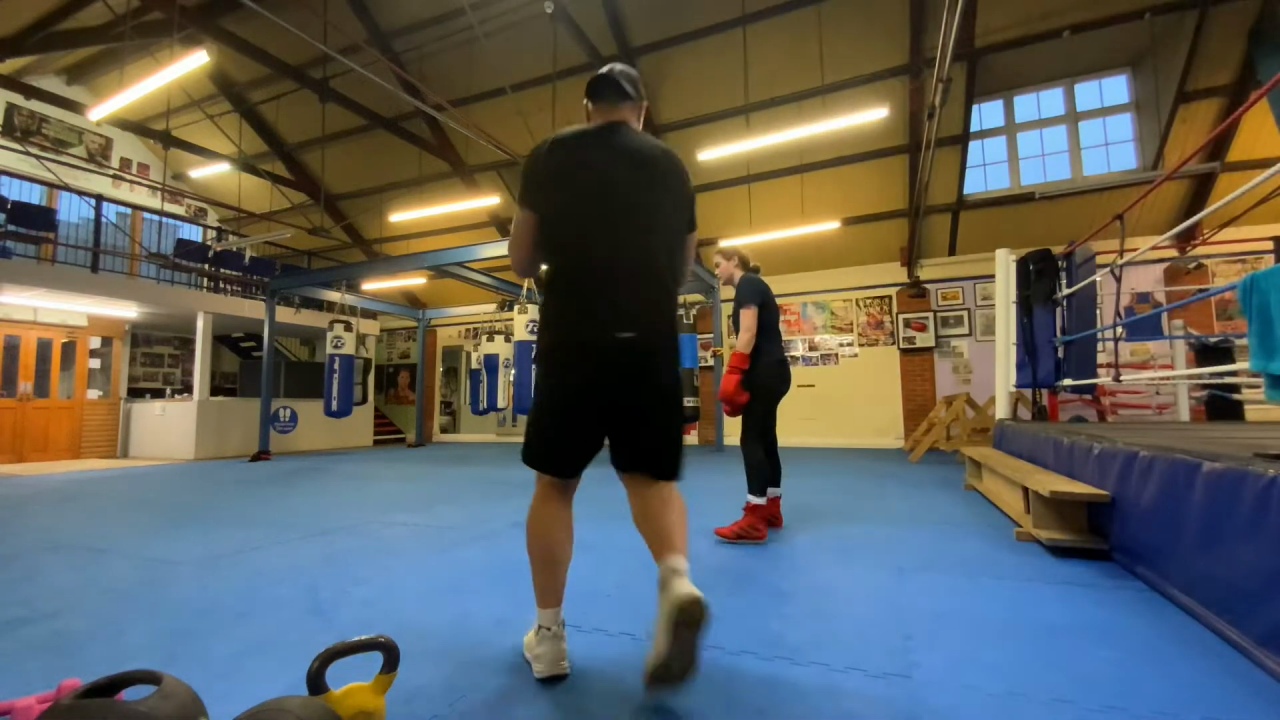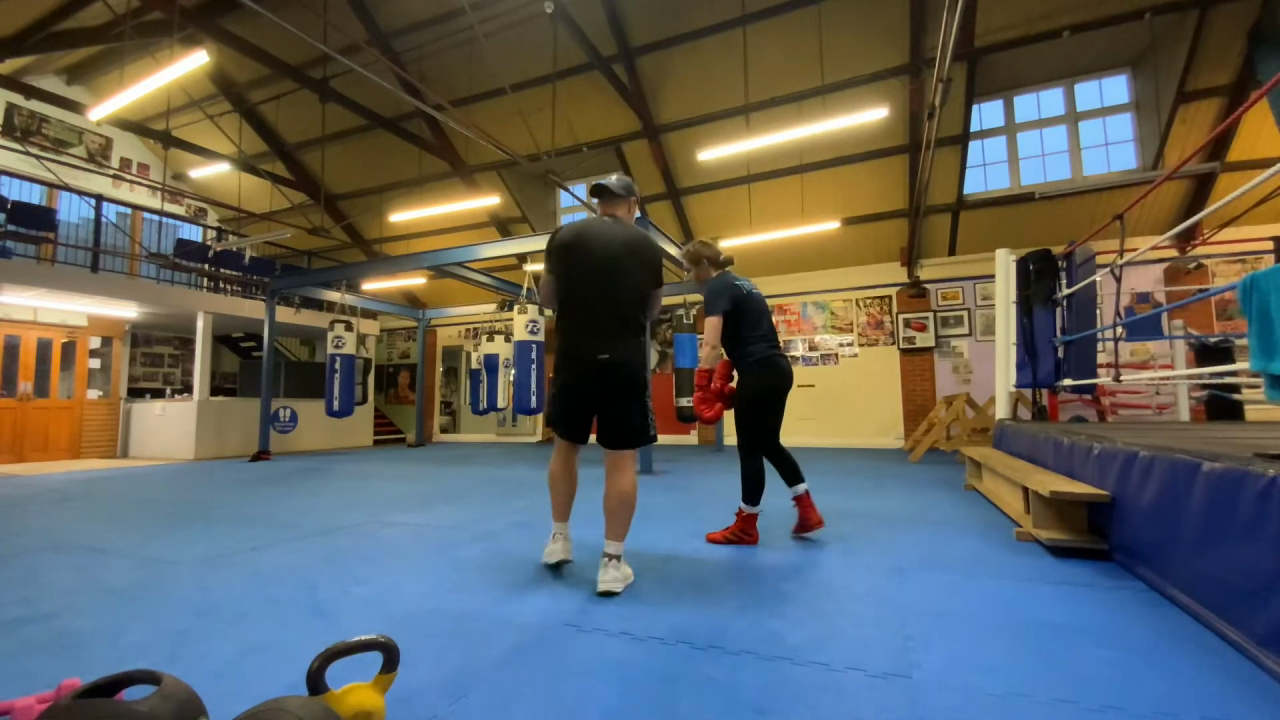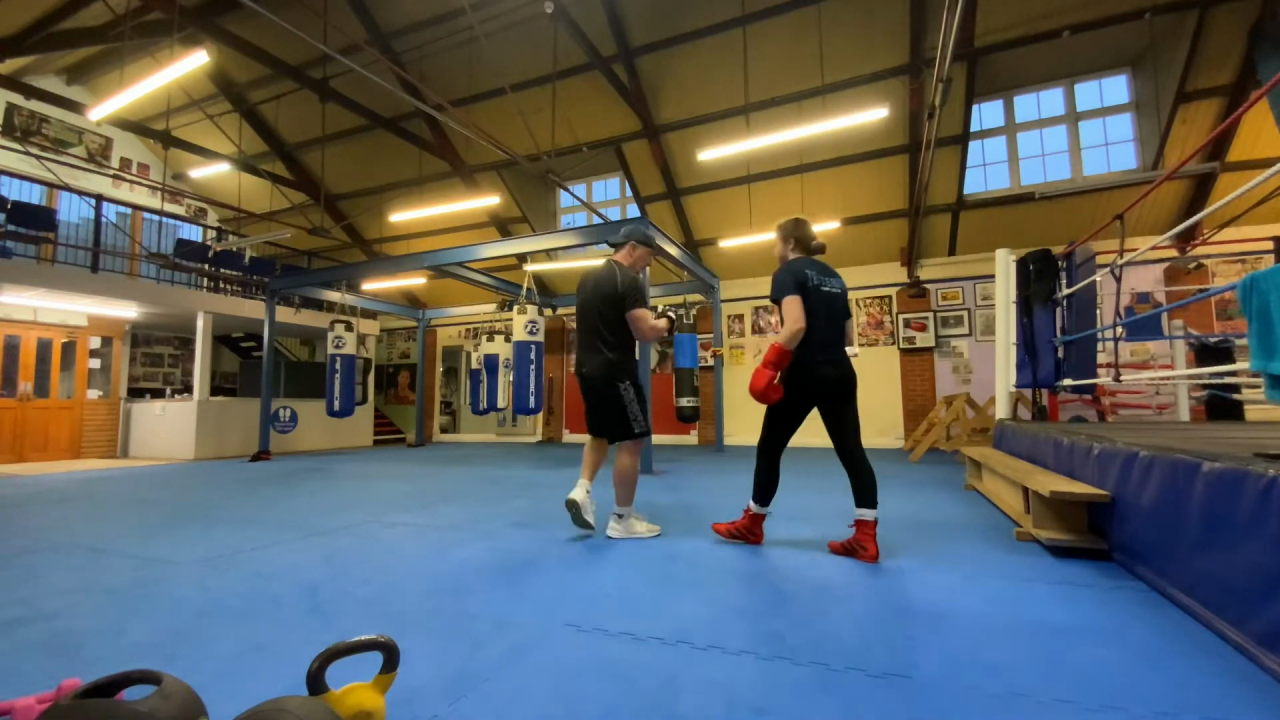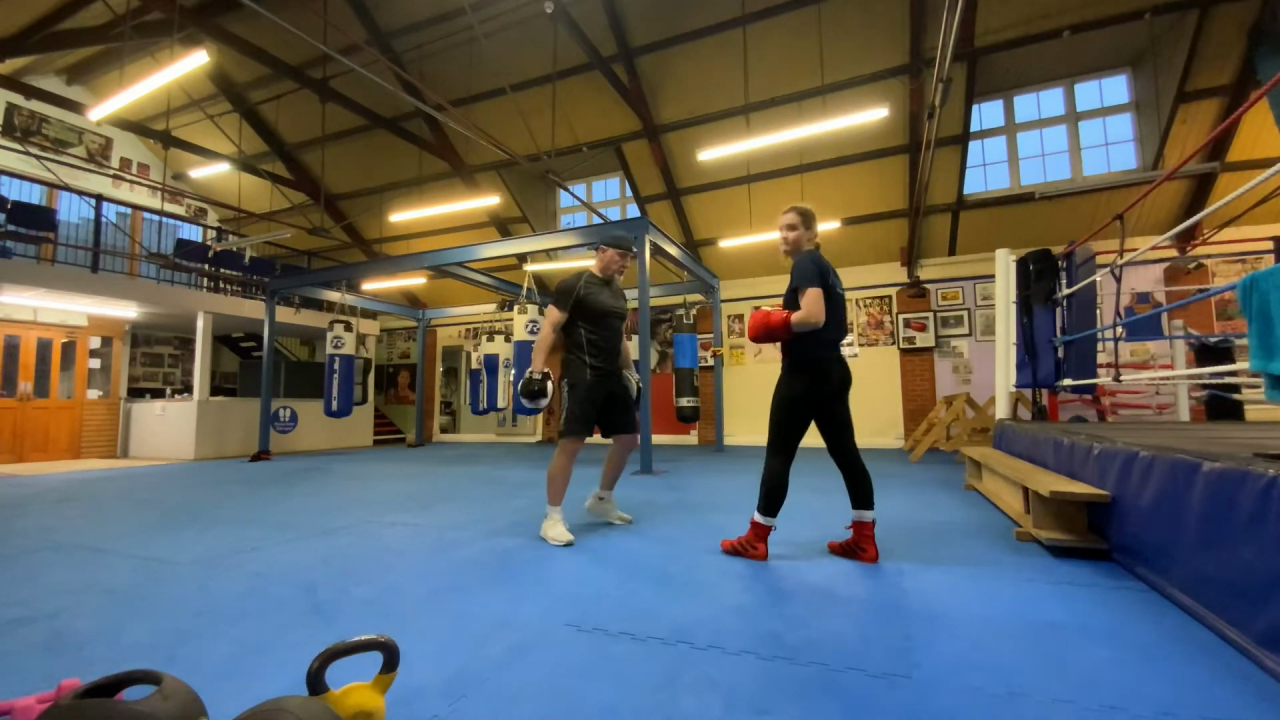
dt=0.7s
person 1, frame 1
left shoulder: (551, 156)
right shoulder: (669, 166)
left elbow: (522, 260)
left hip: (570, 341)
right hip: (651, 343)
left knee: (555, 487)
right knee: (651, 479)
left ankle: (549, 632)
right ankle: (678, 587)
person 1, frame 2
left shoulder: (564, 237)
right shoulder: (646, 245)
left elbow: (548, 298)
left hip: (574, 359)
right hip: (626, 361)
left knee: (567, 446)
right knee: (622, 459)
left ankle: (559, 536)
right ankle: (612, 562)
person 1, frame 3
left shoulder: (591, 278)
right shoulder: (629, 281)
right elbow: (644, 332)
left wrist: (650, 322)
right wrist: (665, 324)
left hip: (590, 369)
right hip: (615, 372)
left knee: (601, 437)
right knee: (630, 442)
left ankle: (581, 492)
right ankle: (622, 519)
person 1, frame 4
left shoulder: (618, 293)
right shoulder: (575, 285)
right elbow: (550, 327)
left wrist: (631, 374)
right wrist: (537, 369)
left hip: (613, 376)
right hip: (582, 376)
left knee: (627, 439)
right knee: (570, 443)
left ankle: (602, 500)
right ankle: (552, 518)
person 2, frame 1
left shoulder: (748, 284)
right shoulder: (751, 287)
left elbow: (748, 333)
left wrist: (733, 373)
right wrist: (739, 377)
left hip: (766, 372)
right hip: (769, 372)
left knee: (752, 441)
right knee: (765, 441)
left ankle: (753, 521)
right ankle: (771, 511)
person 2, frame 2
left shoulder: (716, 288)
right shoulder: (740, 282)
left elbow: (711, 344)
left wrist: (704, 389)
right wrist: (724, 378)
left hip: (758, 374)
right hip: (779, 370)
left knee: (750, 449)
right knee: (768, 444)
left ankle: (746, 526)
right ankle: (808, 509)
person 2, frame 3
left shoulder: (788, 273)
right shoulder: (834, 276)
left elbow: (796, 326)
right elbow: (849, 336)
left wrist: (769, 366)
left hip: (805, 374)
right hip: (840, 373)
left knee: (769, 448)
right knee: (851, 451)
left ankle: (751, 525)
right ankle: (866, 538)
person 2, frame 4
left shoulder: (807, 264)
right shoulder: (825, 268)
left elbow: (813, 317)
left wrist: (774, 323)
right wrist: (782, 328)
left hip: (807, 372)
right hip: (832, 371)
left knee: (779, 454)
right knee: (846, 453)
left ankle: (756, 539)
right ankle: (864, 540)
